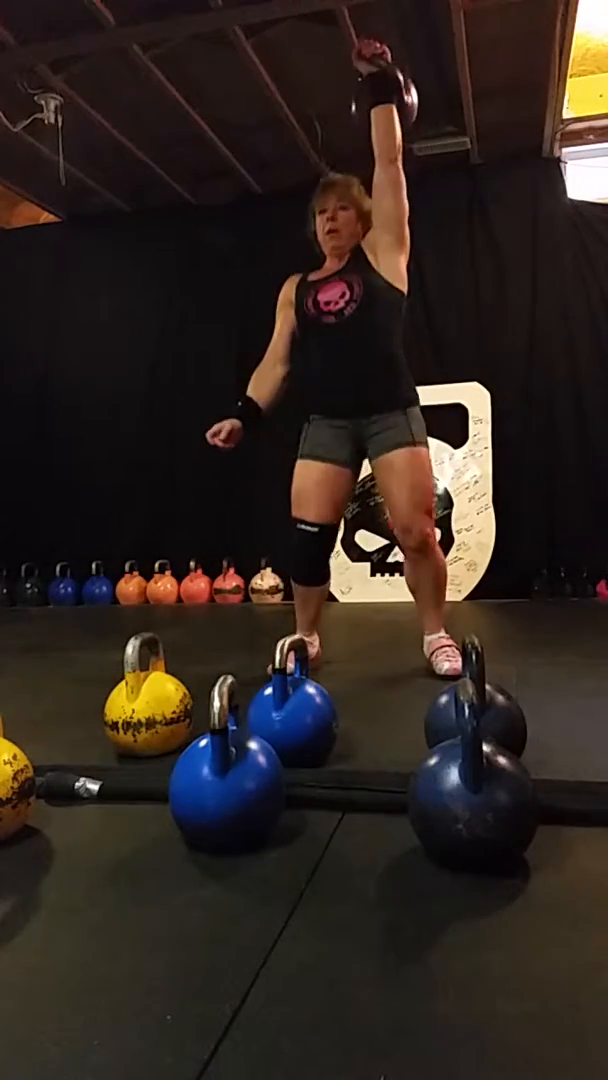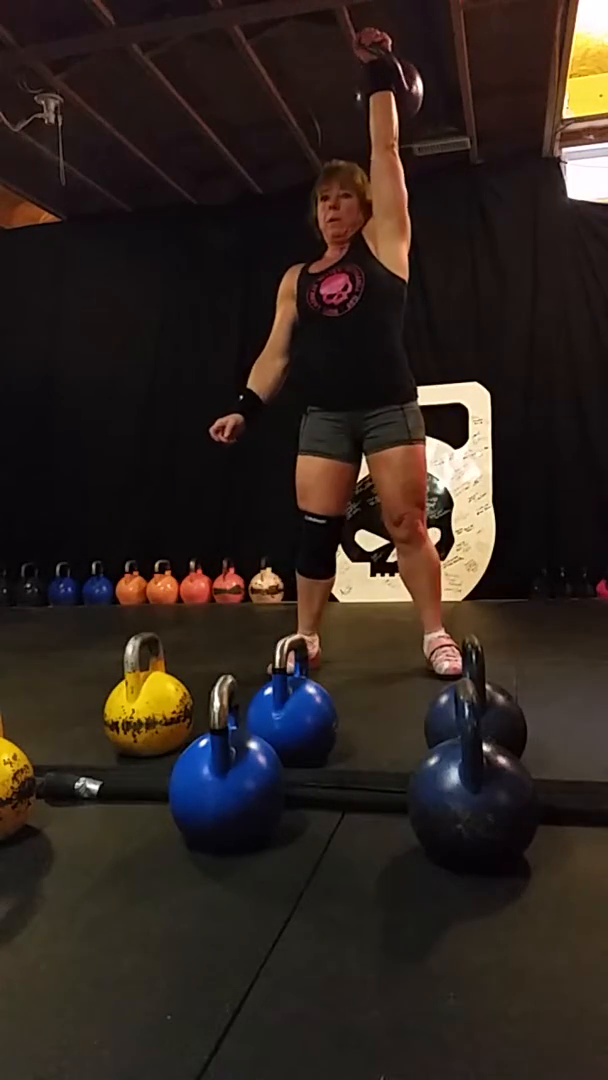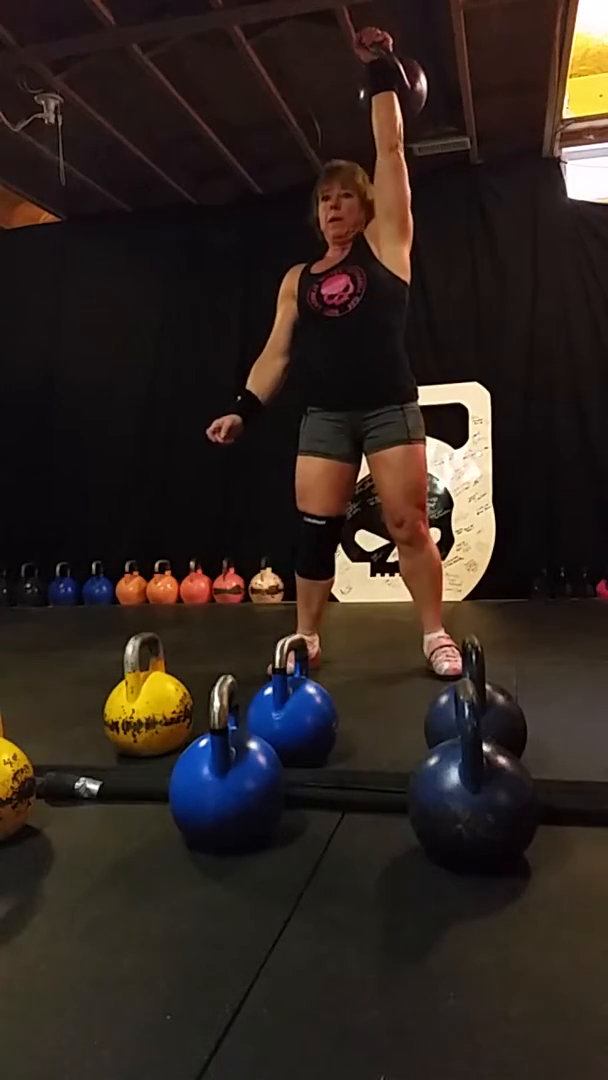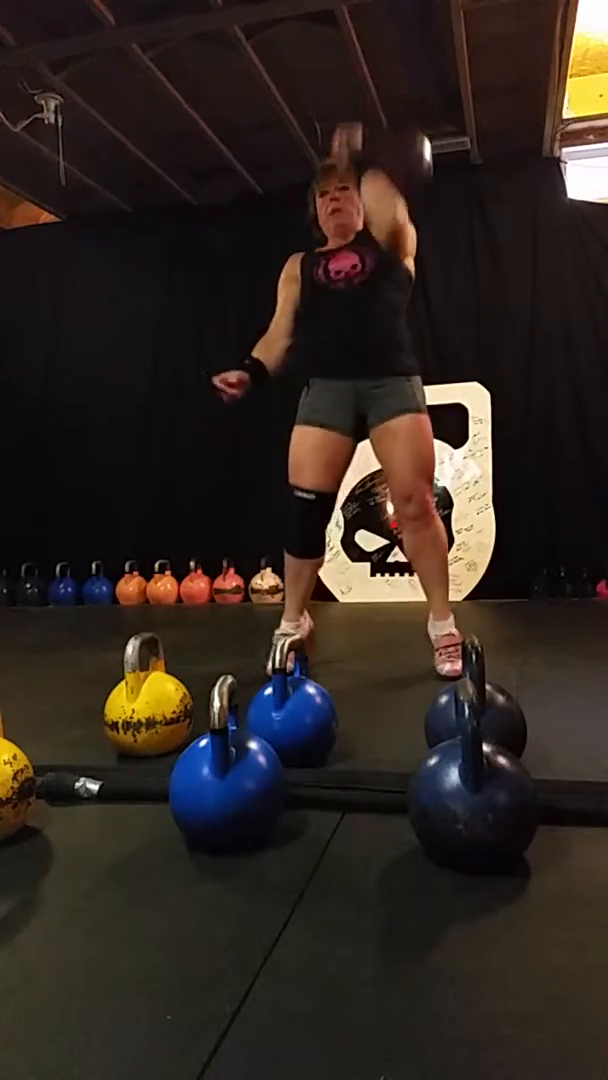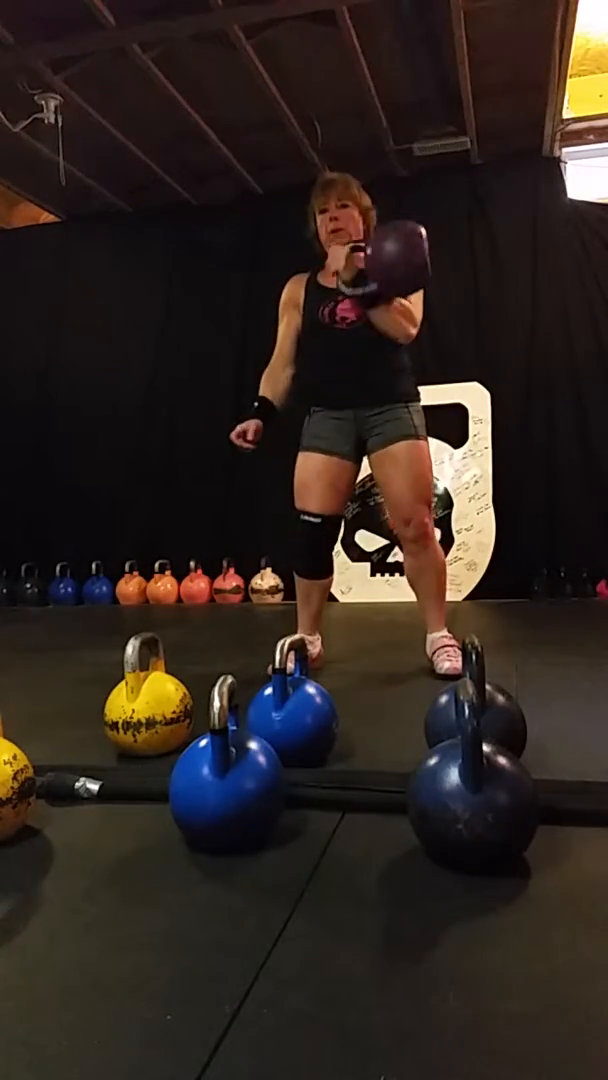
dt=0.3s
person 1, frame 1
left shoulder: (382, 253)
right shoulder: (297, 288)
left elbow: (388, 162)
right elbow: (275, 361)
left wrist: (380, 86)
right wrist: (243, 415)
left hip: (392, 415)
right hip: (327, 423)
left knee: (415, 532)
right knee: (308, 537)
left ankle: (436, 637)
right ankle: (305, 639)
person 1, frame 2
left shoulder: (384, 241)
right shoulder: (297, 278)
left elbow: (386, 150)
right elbow: (276, 352)
left wrist: (379, 72)
right wrist: (245, 407)
left hip: (388, 408)
right hip: (325, 416)
left knee: (407, 525)
right knee: (316, 531)
left ankle: (435, 635)
right ankle: (306, 639)
person 1, frame 3
left shoulder: (386, 242)
right shoulder: (298, 280)
left elbow: (391, 154)
right elbow: (275, 353)
left wrist: (381, 73)
right wrist: (243, 408)
left hip: (390, 410)
right hip: (326, 417)
left knee: (408, 527)
right knee: (315, 532)
left ankle: (436, 636)
right ankle: (305, 640)
person 1, frame 4
left shoulder: (388, 244)
right shoulder: (300, 266)
left elbow: (393, 215)
right elbow: (279, 334)
left wrist: (359, 162)
right wrist: (250, 372)
left hip: (391, 382)
right hip: (326, 389)
left knee: (415, 501)
right knee: (304, 507)
left ankle: (442, 626)
right ankle: (294, 620)
person 1, frame 5
right shoulder: (299, 288)
left elbow: (405, 328)
right elbow: (282, 362)
left wrist: (359, 278)
right wrist: (261, 413)
left hip: (392, 409)
right hip: (328, 417)
left knee: (414, 525)
right knee: (313, 529)
left ankle: (439, 635)
right ankle: (307, 638)
